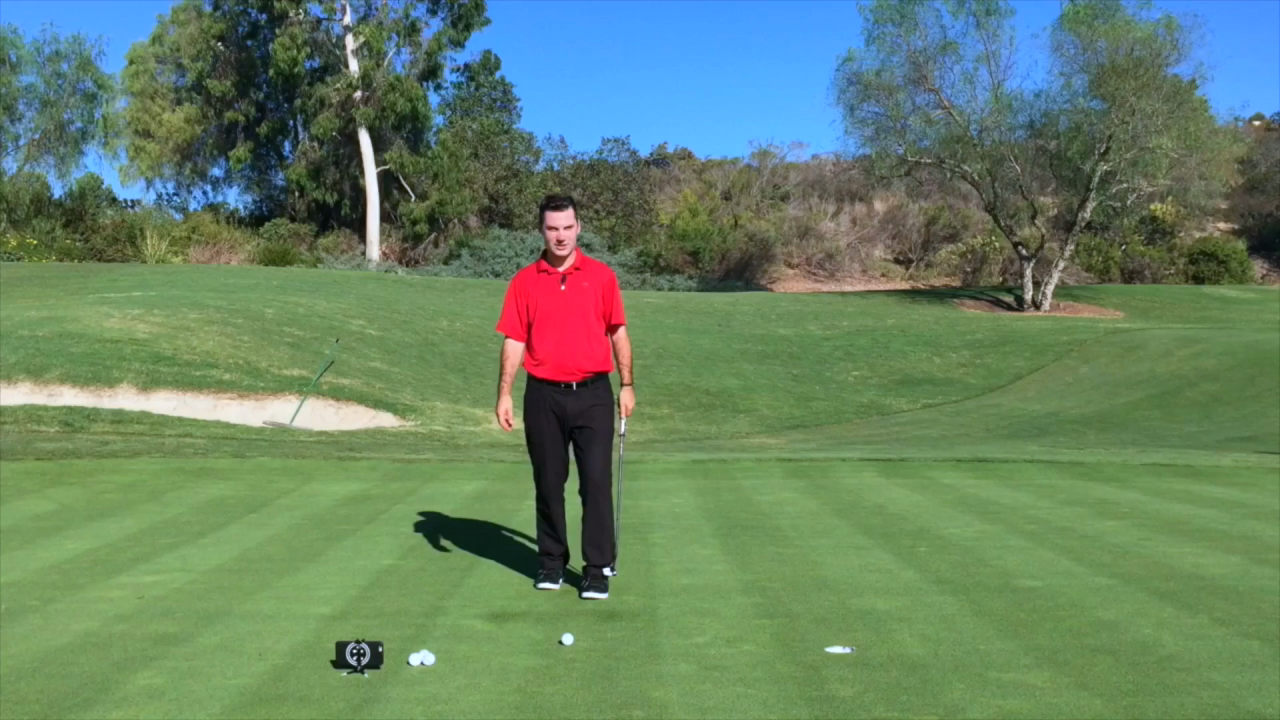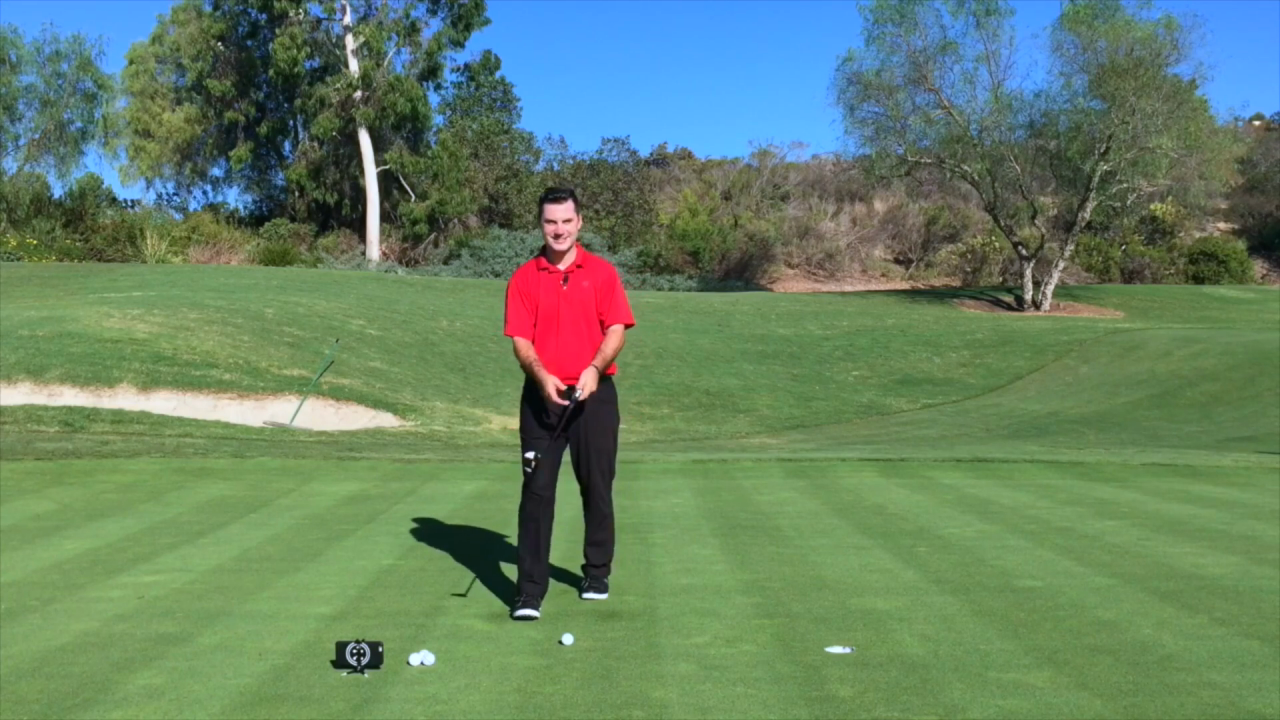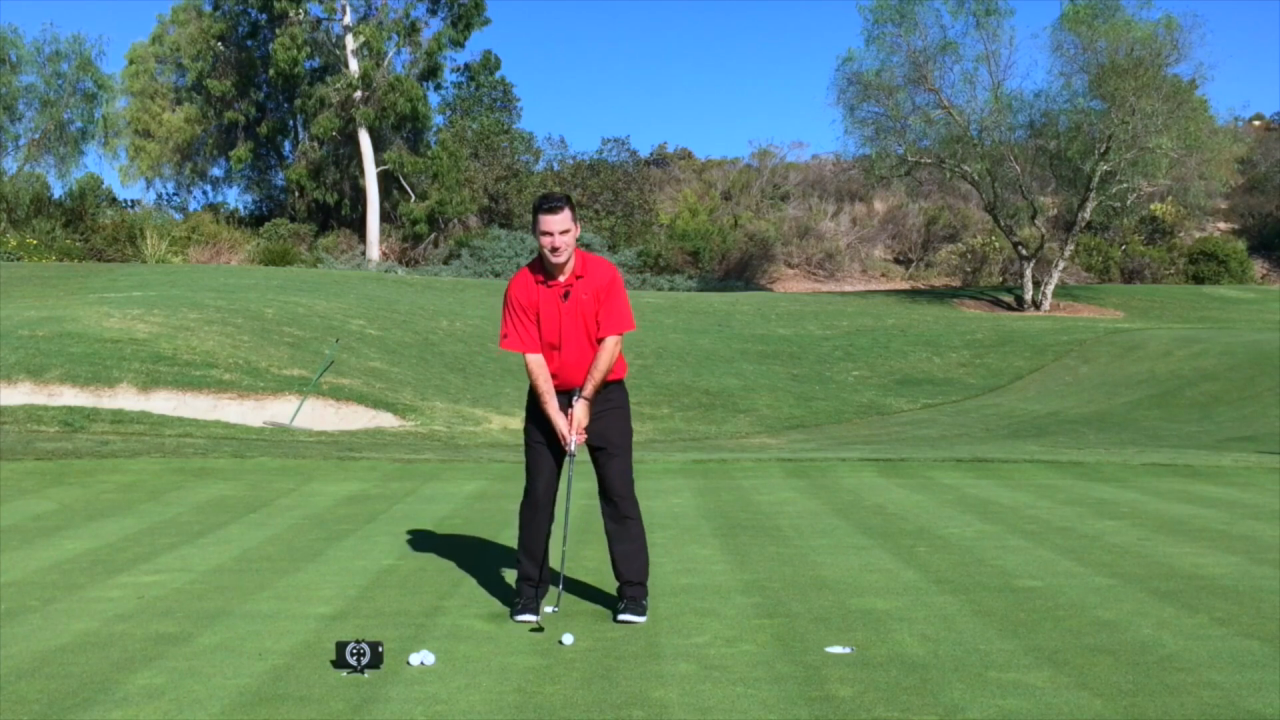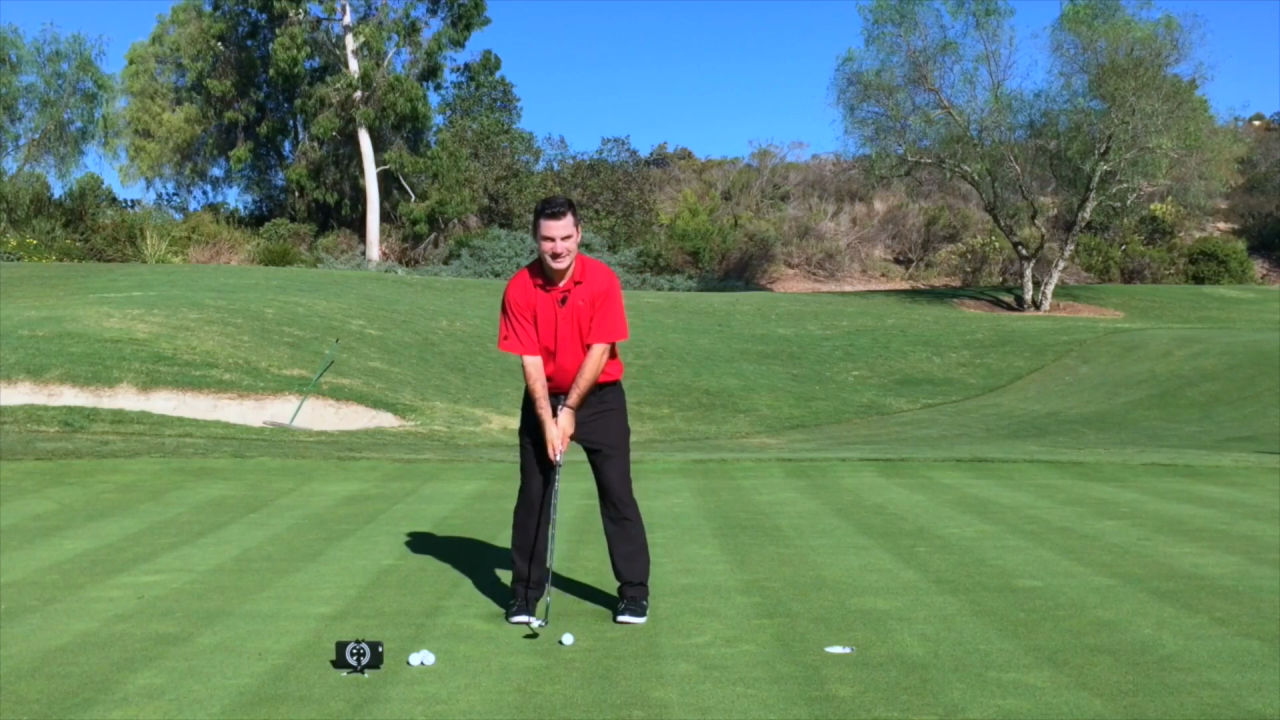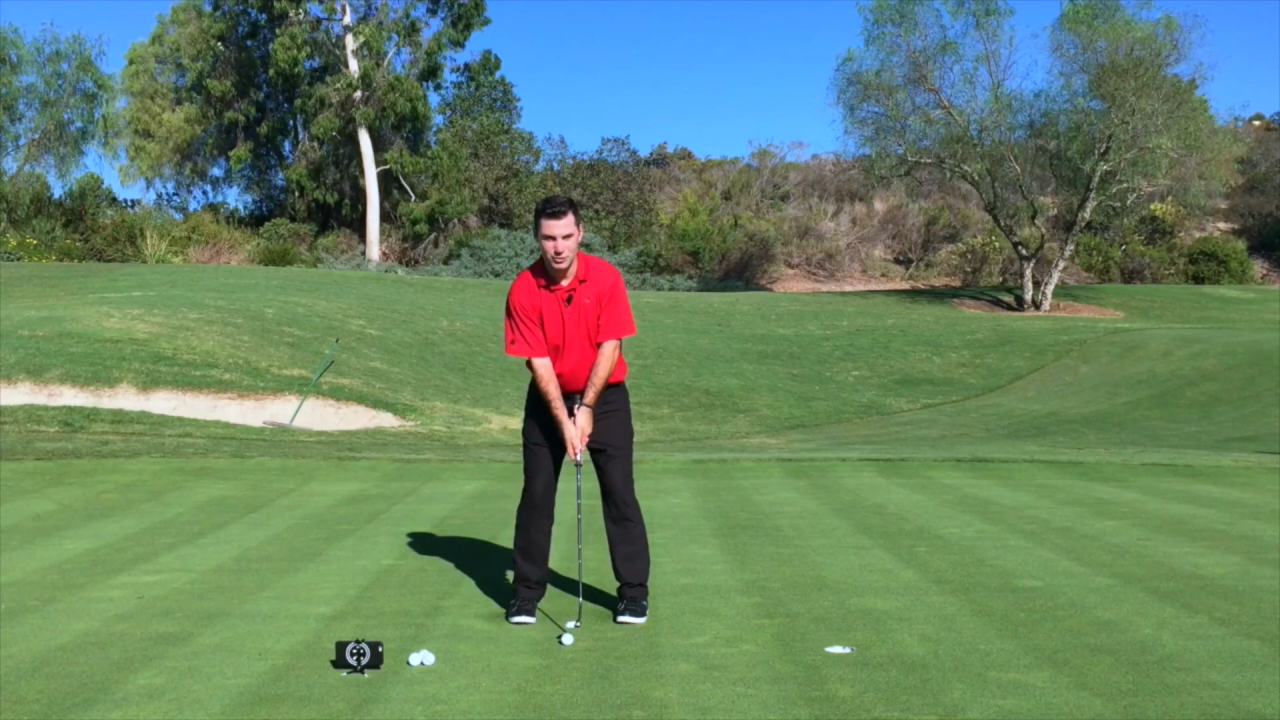
dt=1s
person 1, frame 1
left shoulder: (602, 276)
right shoulder: (524, 281)
left elbow: (618, 332)
right elbow: (514, 341)
left wrist: (626, 384)
right wrist: (504, 394)
left hip: (592, 393)
right hip: (544, 395)
left knee: (596, 482)
right knee: (548, 484)
left ankle: (598, 569)
right ankle: (552, 560)
person 1, frame 2
left shoulder: (604, 272)
right shoulder: (523, 278)
left elbow: (617, 330)
right elbow: (520, 340)
left wrist: (594, 369)
right wrist: (543, 378)
left hip: (594, 395)
right hip: (541, 396)
left knee: (596, 488)
right knee: (537, 490)
left ankle: (597, 570)
right ankle: (530, 588)
person 1, frame 3
left shoulder: (605, 275)
right shoulder: (520, 286)
left elbow: (612, 342)
right elbow: (532, 356)
left wrist: (585, 401)
right wrist: (556, 415)
left hip: (605, 395)
right hip: (548, 398)
left knee: (618, 492)
right knee: (538, 495)
left ankle: (633, 591)
right ankle: (530, 589)
person 1, frame 4
left shoulder: (603, 280)
right shoulder: (519, 288)
left elbow: (600, 351)
right elbow: (531, 360)
left wrist: (570, 409)
right wrist: (547, 420)
left hip: (600, 398)
right hip: (544, 398)
left knee: (617, 493)
right knee: (533, 495)
left ankle: (634, 591)
right ankle: (526, 590)
person 1, frame 5
left shoulder: (607, 278)
right shoulder: (523, 290)
left elbow: (609, 347)
right elbow: (539, 361)
left wrist: (586, 408)
right wrist: (564, 420)
left hip: (606, 398)
right hip: (547, 400)
left knee: (619, 493)
right knee: (536, 496)
left ankle: (633, 591)
right ankle: (526, 591)
